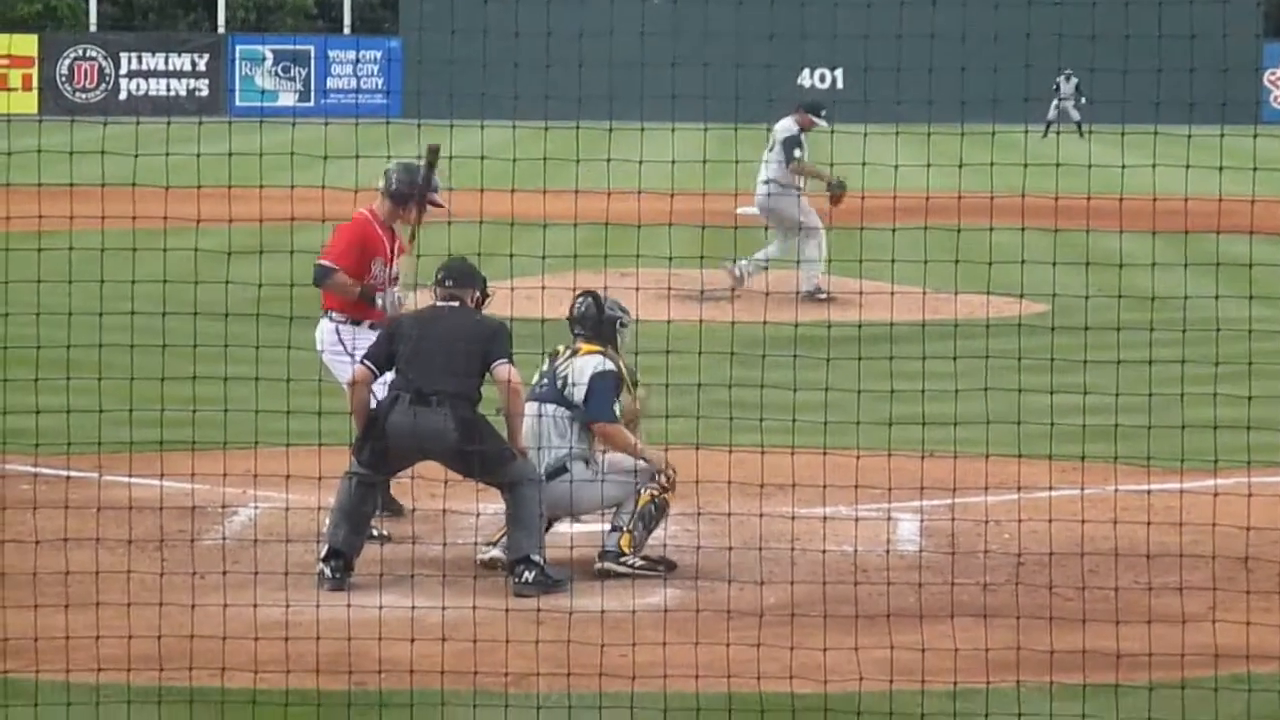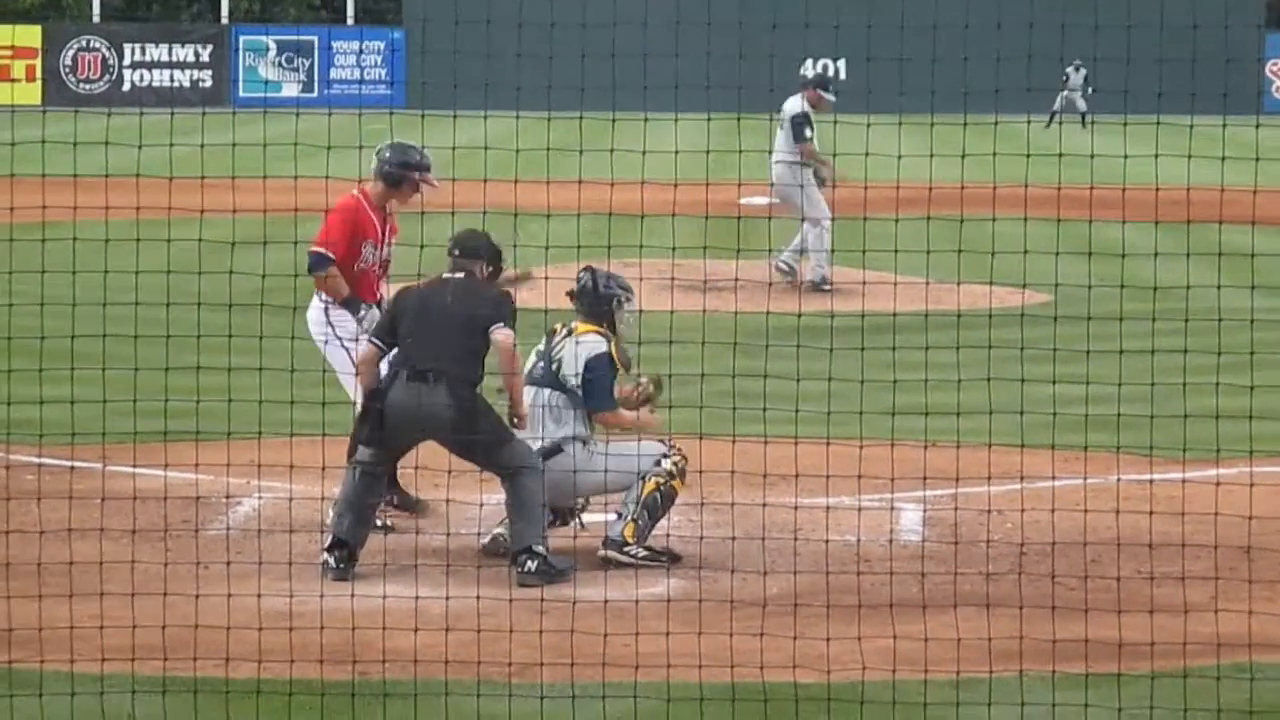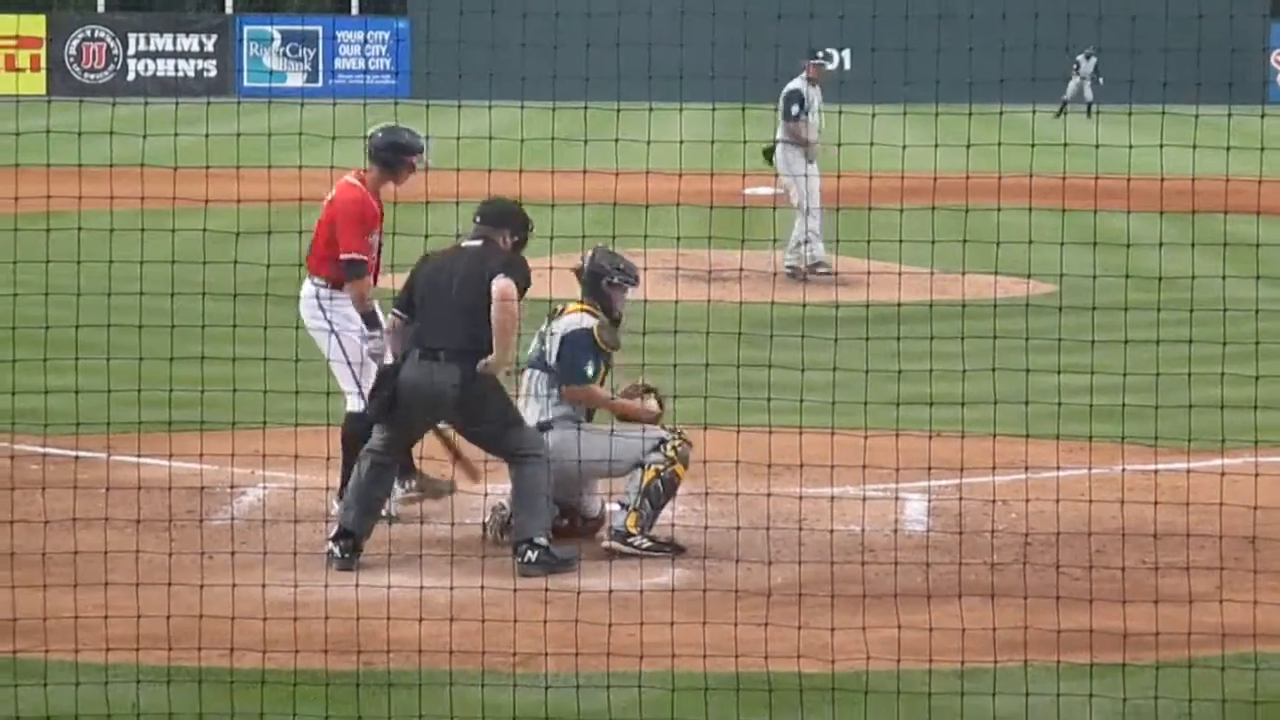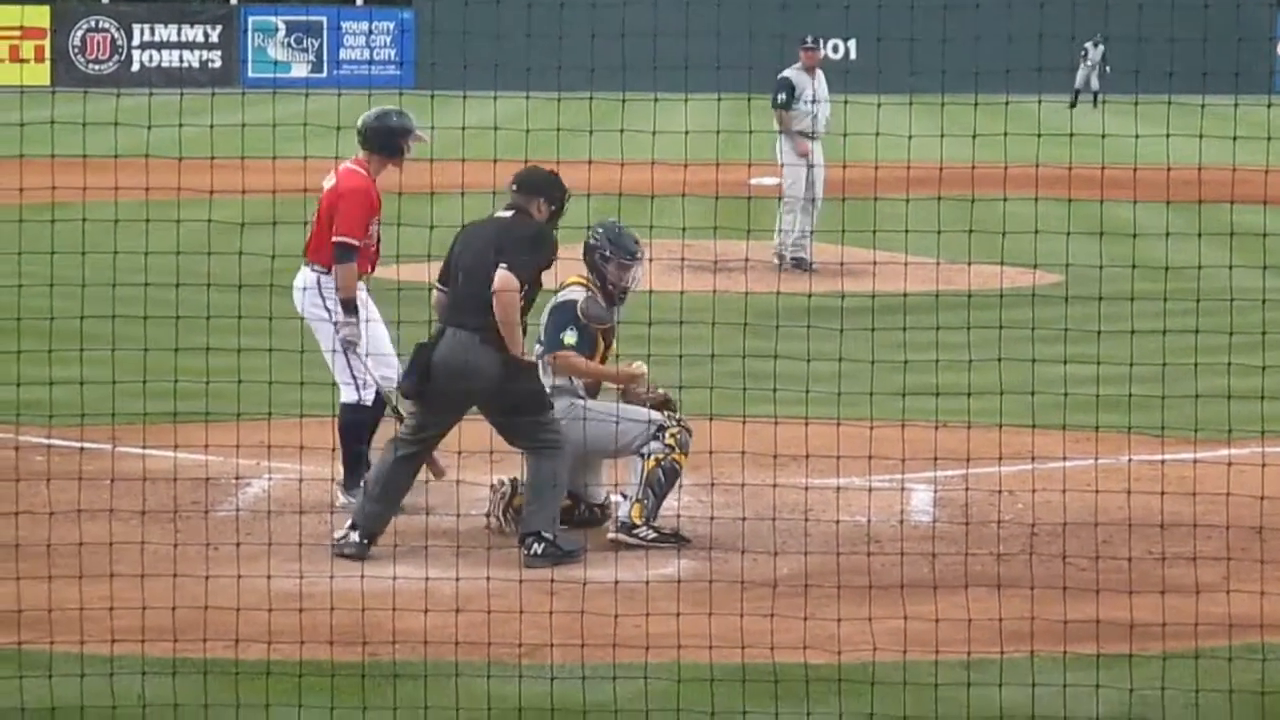
dt=0.2s
person 1, frame 1
left shoulder: (393, 236)
right shoulder: (358, 227)
right elbow: (324, 275)
left wrist: (392, 302)
right wrist: (373, 296)
left hip: (371, 333)
right hip: (344, 334)
left ankle: (374, 492)
person 1, frame 2
left shoulder: (386, 215)
right shoulder: (349, 210)
right elbow: (319, 265)
left wrist: (379, 311)
right wrist: (358, 308)
left hip: (366, 315)
right hip: (337, 317)
left ankle: (388, 487)
person 1, frame 3
left shoulder: (369, 192)
right shoulder: (353, 199)
right elbow: (352, 270)
right wrist: (373, 325)
left hip: (354, 300)
right hip: (330, 300)
right knee: (366, 396)
left ankle: (406, 477)
right ankle: (349, 496)
person 1, frame 4
left shoulder: (352, 173)
right shoulder: (358, 187)
right elbow: (344, 256)
right wrist: (350, 315)
left hip: (343, 286)
right hip: (327, 289)
left knee: (385, 375)
right knee: (360, 386)
left ankle: (360, 464)
right ankle: (352, 485)
person 2, frame 1
left shoulder: (403, 323)
right shoulder: (490, 327)
left elbow: (358, 380)
right elbow: (510, 383)
left wrist: (366, 436)
right wrist: (515, 440)
left hip: (398, 420)
right hip: (455, 425)
left knee: (361, 475)
right knee: (523, 477)
left ankle: (335, 564)
right ankle: (528, 569)
person 2, frame 2
left shoulder: (408, 295)
right shoulder: (494, 297)
left elbow: (367, 359)
right elbow: (507, 348)
left wrist: (372, 414)
right wrist: (518, 406)
left hip: (398, 397)
right hip: (454, 402)
left knee: (366, 466)
right knee: (523, 465)
left ankle: (339, 553)
right ankle: (531, 558)
person 2, frame 3
left shoulder: (430, 263)
right shoulder: (509, 261)
left elbow: (395, 326)
right elbow: (504, 296)
left wrist: (392, 387)
right wrist: (502, 357)
left hip: (412, 374)
right hip: (465, 379)
left knee: (379, 454)
right knee: (529, 453)
left ankle: (344, 543)
right ankle: (534, 548)
person 2, frame 4
left shoulder: (469, 233)
right shoulder: (537, 236)
left elbow: (441, 299)
right elbow: (504, 289)
right wrist: (517, 350)
left hip: (446, 350)
right hip: (494, 359)
left knee: (410, 442)
right knee: (547, 443)
left ankle: (359, 531)
right ankle: (540, 539)
person 3, frame 1
left shoulder: (557, 360)
right shoulder: (602, 366)
right elbow: (605, 428)
right wrist: (647, 455)
right hip: (562, 482)
right knee: (656, 471)
left ankle: (506, 542)
right ankle: (620, 551)
person 3, frame 2
left shoulder: (554, 338)
right shoulder: (598, 347)
right elbow: (605, 415)
right wrist: (642, 420)
right hip: (561, 461)
left knee: (568, 502)
right knee: (669, 459)
left ankle: (513, 528)
right ankle: (624, 540)
person 3, frame 3
left shoulder: (563, 319)
right shoulder: (584, 326)
right elbow: (576, 389)
left wrist: (622, 403)
right wrist: (632, 409)
right hip: (558, 439)
left knee: (588, 516)
right knee: (672, 445)
right ankle: (628, 531)
person 3, frame 4
left shoulder: (598, 301)
right shoulder: (577, 301)
right elbow: (560, 360)
left wrist: (627, 388)
right wrist: (618, 375)
left hip: (556, 416)
right hip: (560, 412)
left knee: (593, 508)
right knee: (671, 430)
left ankle: (518, 497)
right ankle: (634, 521)
person 4, frame 1
left shoulder: (785, 126)
right shoulder: (791, 134)
left elbow: (800, 166)
right elbow: (796, 167)
left wrist: (828, 181)
right wrist: (826, 178)
left hip: (765, 193)
right hip: (779, 191)
left knee: (787, 240)
right knee: (814, 231)
left ankle: (744, 268)
right ankle: (811, 287)
person 4, frame 2
left shoulder: (795, 103)
right shoulder: (800, 111)
right elbow: (805, 148)
left wrist: (816, 166)
right wrist: (826, 163)
left hip: (785, 172)
right hip: (791, 172)
left knee: (814, 220)
right knee: (821, 219)
left ankle: (788, 261)
right ankle: (816, 276)
person 4, frame 3
left shoulder: (815, 88)
right shoulder: (796, 89)
right elbow: (790, 126)
right wrist: (809, 146)
left hip: (804, 155)
right hip: (791, 153)
left knee: (811, 207)
right knee: (809, 207)
left ankle: (794, 262)
right ankle: (814, 260)
person 4, frame 4
left shoulder: (820, 76)
right shoulder: (788, 78)
right elbow: (779, 112)
right wrist: (796, 141)
left hip: (814, 144)
right hip: (792, 143)
left knee: (813, 199)
right knee: (793, 197)
left ankle: (798, 253)
right ankle: (782, 251)
